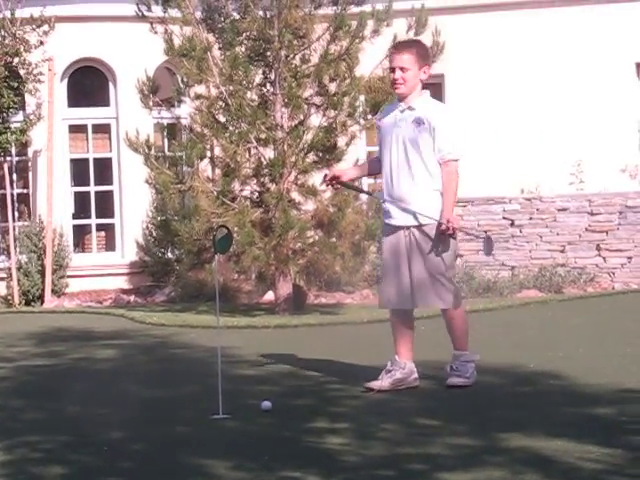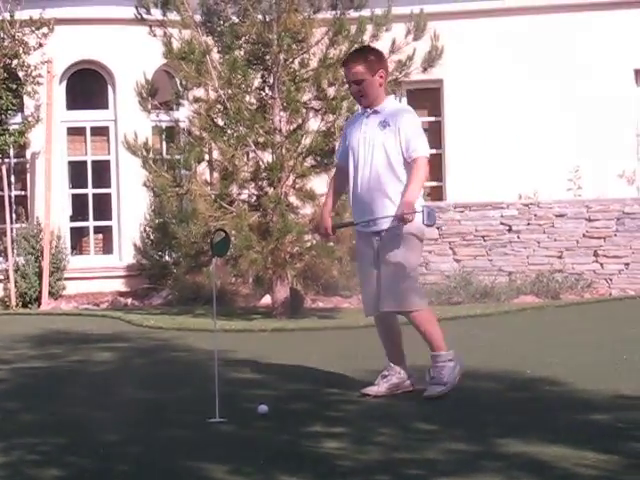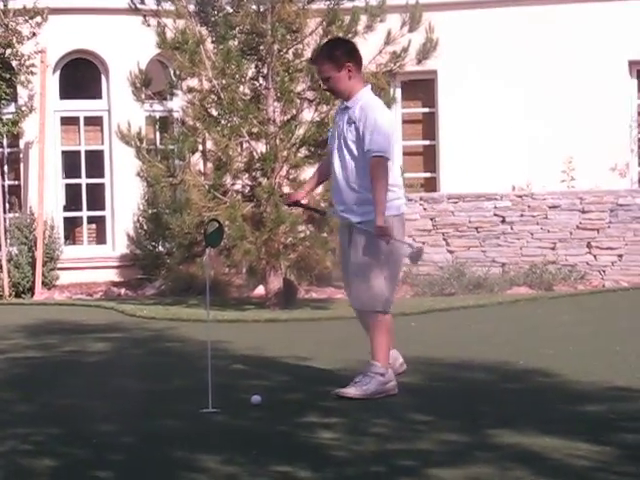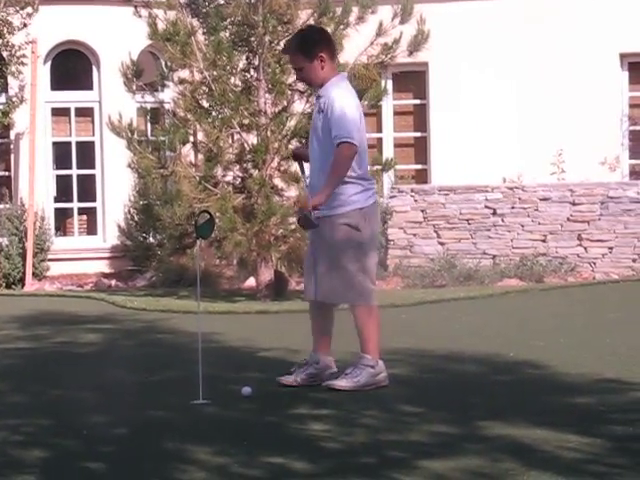
dt=0.4s
person 1, frame 1
left shoulder: (435, 113)
right shoulder: (386, 117)
left elbow: (449, 165)
left wrist: (448, 212)
right wrist: (349, 173)
left hip: (430, 221)
right hip: (394, 221)
left knee: (445, 293)
right knee: (396, 297)
left ankle: (463, 360)
right ankle: (403, 366)
person 1, frame 2
left shoulder: (402, 115)
right shoulder: (352, 124)
left elbow: (420, 161)
right elbow: (342, 171)
left wrist: (410, 198)
right wrist: (327, 209)
left hip: (398, 225)
right hip: (366, 227)
left knee: (404, 296)
right knee: (377, 303)
left ankle: (443, 358)
right ankle: (397, 371)
person 1, frame 3
left shoulder: (371, 109)
right shoulder: (341, 112)
left elbow: (379, 162)
left wrist: (381, 213)
right wrist: (307, 188)
left hip: (377, 220)
right hip: (351, 218)
left knee: (374, 295)
right knee: (358, 295)
left ankle: (381, 373)
right ankle: (389, 356)
person 1, frame 4
left shoulder: (339, 97)
right shoulder: (325, 97)
left elbow: (348, 148)
left wrist: (323, 194)
right wrist: (306, 155)
left hip: (349, 208)
right hip: (328, 211)
left knee: (356, 288)
right knee: (318, 289)
left ankle: (371, 365)
right ankle: (320, 361)
